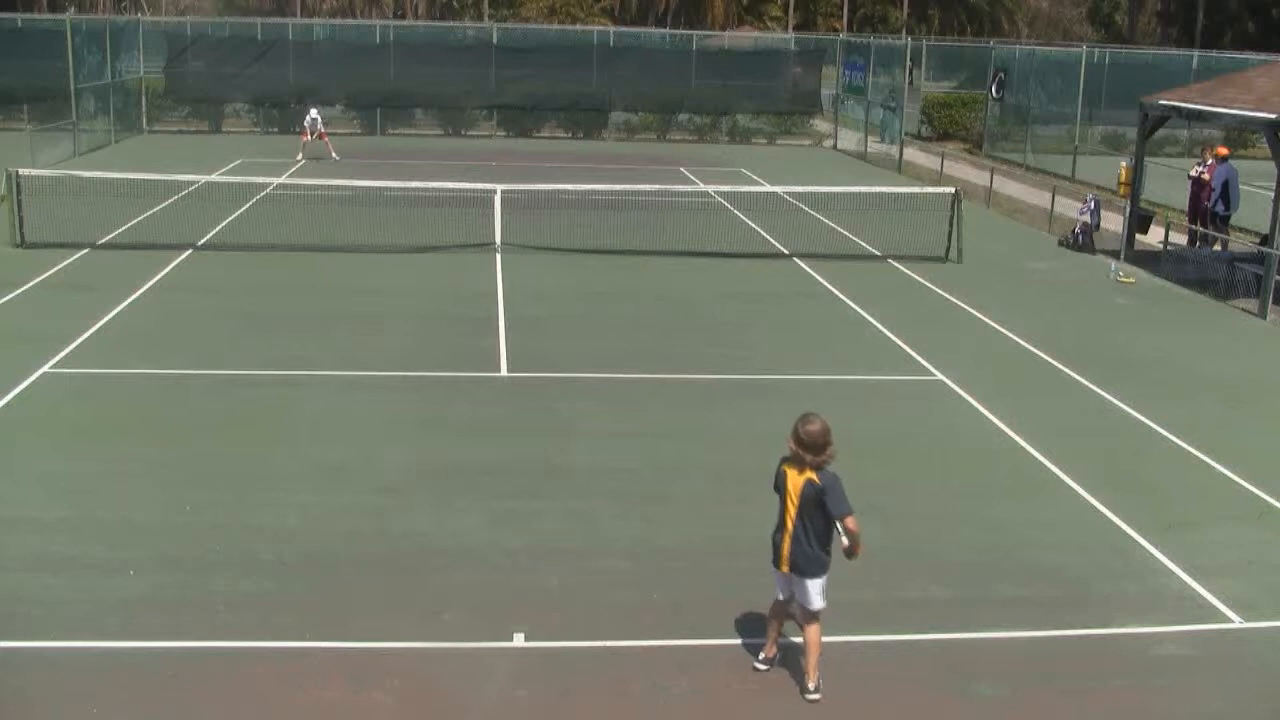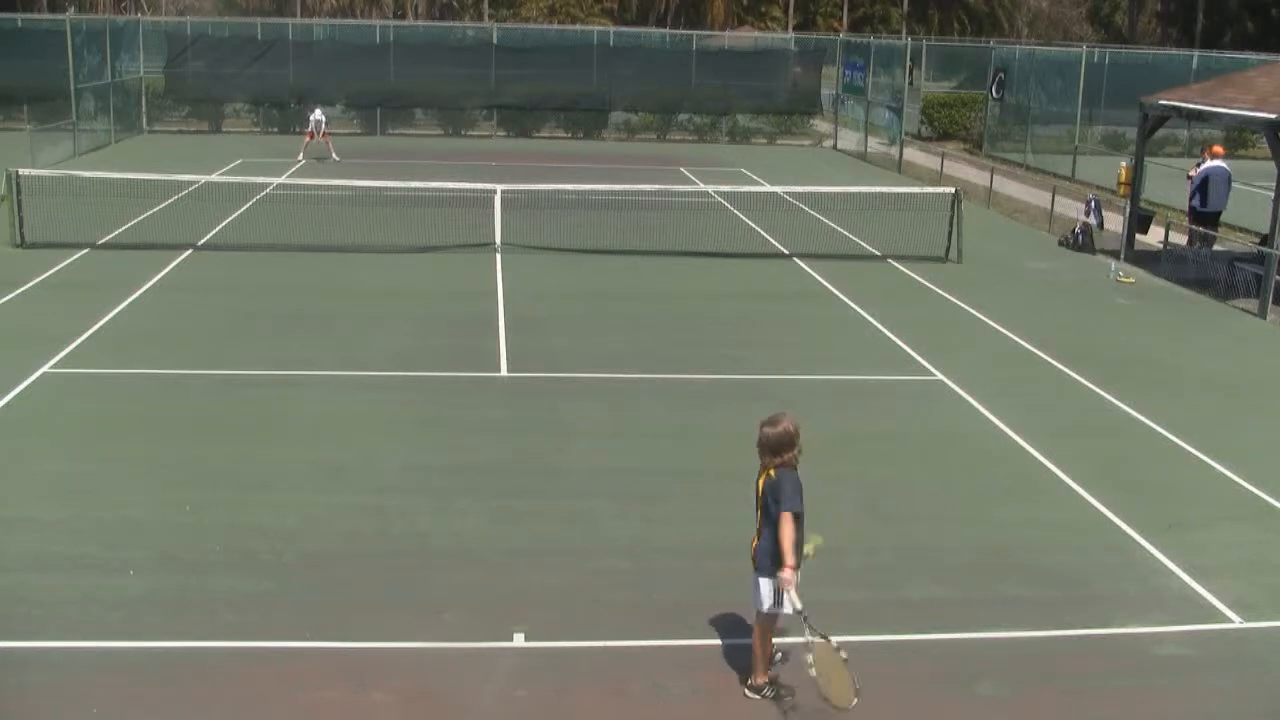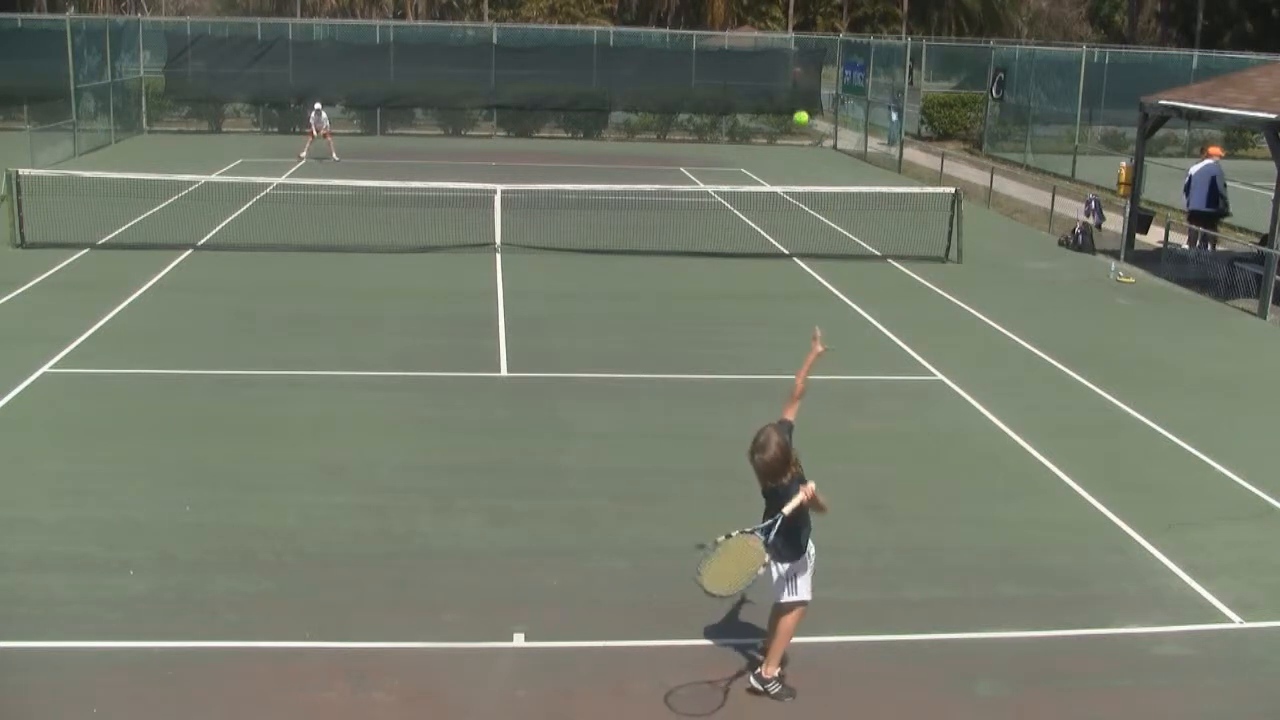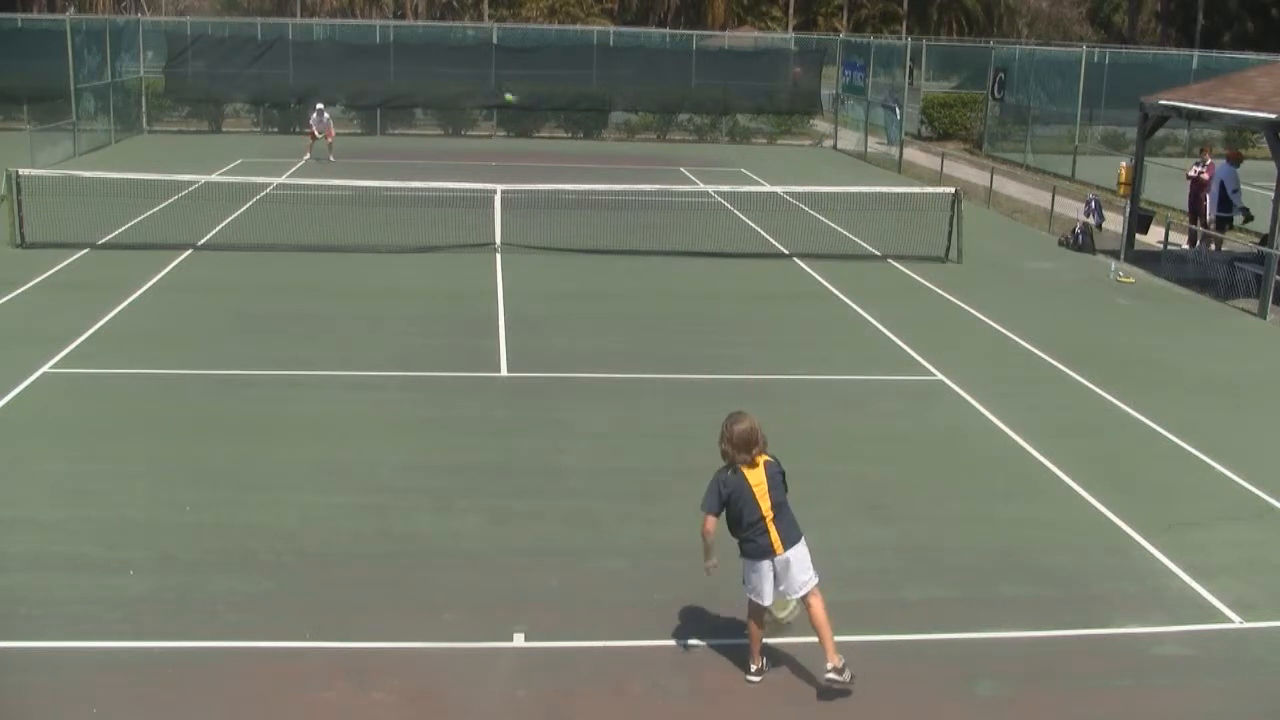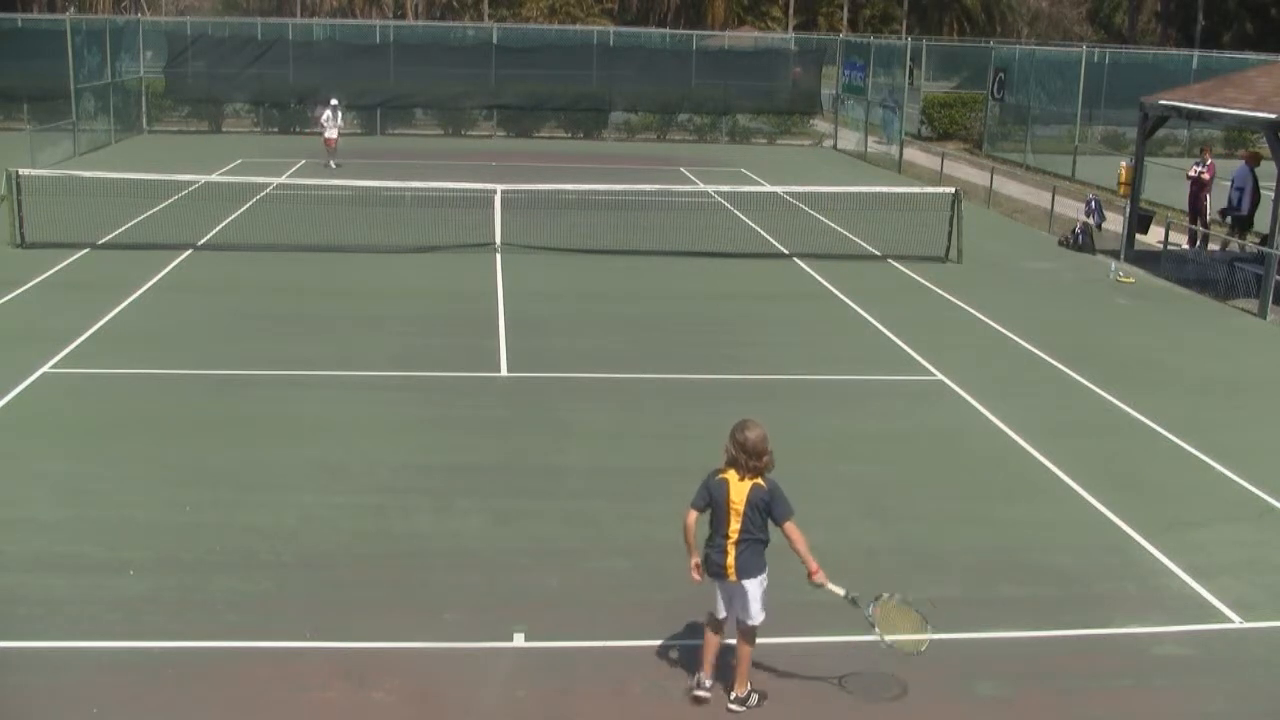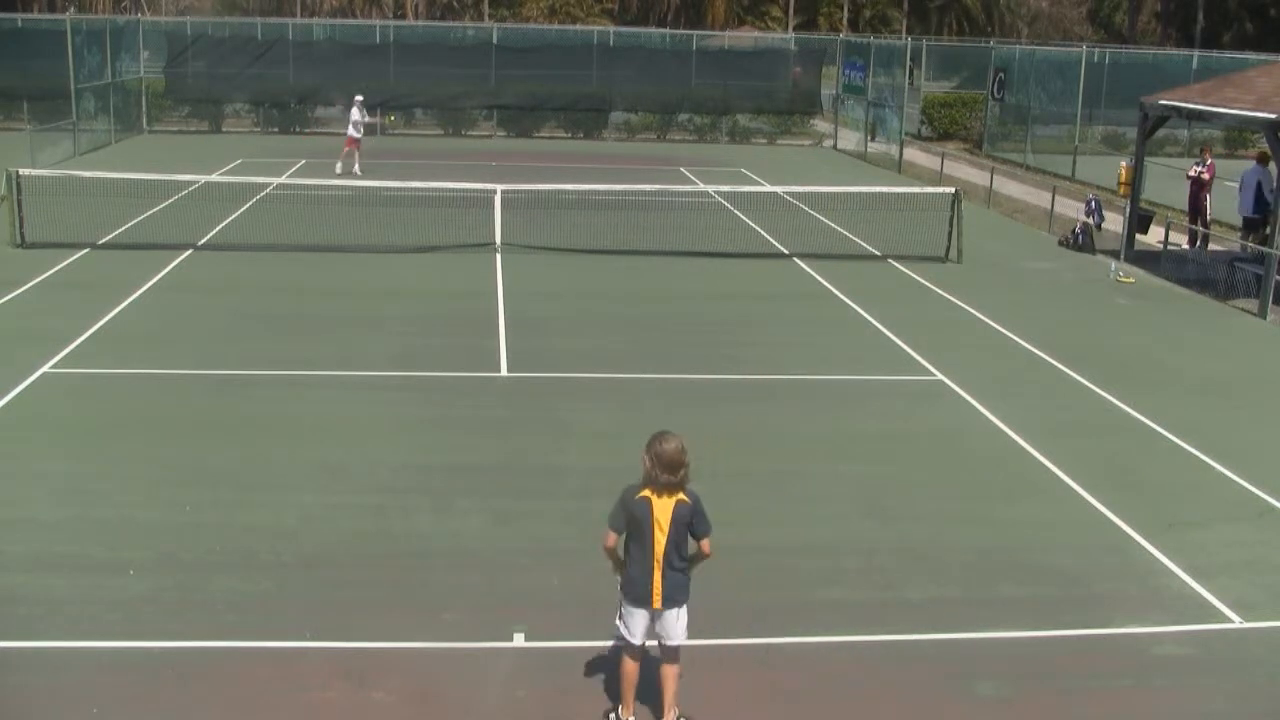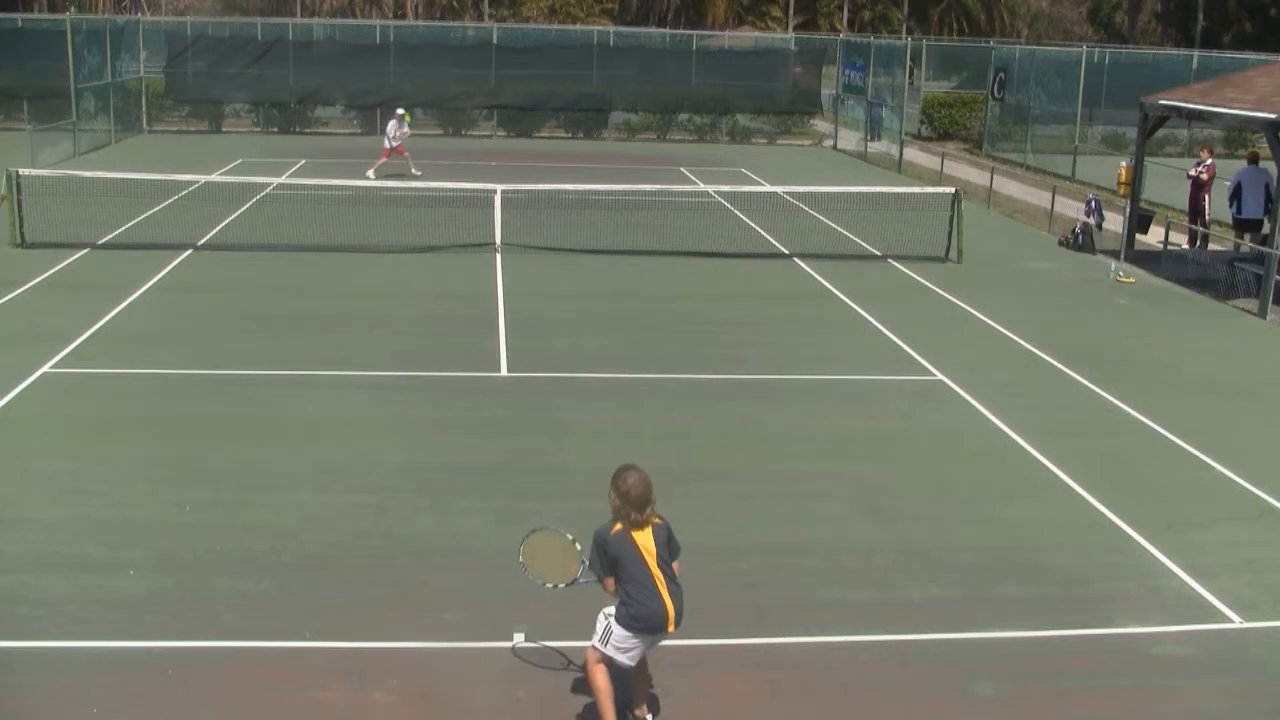
dt=0.7s
person 1, frame 1
left shoulder: (784, 468)
right shoulder: (827, 481)
right elbow: (849, 525)
right wrist: (855, 546)
left hip: (783, 553)
right hip: (811, 560)
left knee: (782, 601)
right knee: (810, 617)
left ankle: (768, 653)
right ankle: (811, 681)
person 1, frame 2
left shoulder: (770, 474)
right shoulder: (787, 480)
right elbow: (786, 521)
right wrist: (789, 564)
left hip: (771, 557)
right hip: (774, 561)
left knee: (767, 615)
right knee: (768, 617)
left ankle: (766, 654)
right ankle: (758, 680)
person 1, frame 3
left shoulder: (779, 442)
right shoulder: (784, 487)
left elbow: (795, 397)
right elbow: (821, 508)
left wrist: (813, 356)
right wrist: (810, 495)
left hip: (789, 541)
right hip: (788, 549)
left knee: (785, 602)
right knee: (795, 606)
left ankle: (769, 649)
right ankle: (766, 673)
person 1, frame 4
left shoulder: (723, 479)
right shoulder: (774, 465)
left elbow: (709, 525)
left wrist: (708, 555)
left hip: (755, 553)
right hip: (790, 544)
left knee: (757, 607)
right knee: (811, 597)
left ankle: (755, 665)
right ankle: (834, 662)
person 1, frame 5
left shoulder: (714, 480)
right shoulder: (768, 488)
left elbow: (690, 519)
right elbow: (790, 530)
left wrist: (693, 555)
right wrist: (812, 566)
left hip: (717, 564)
right hip: (749, 569)
left knee: (716, 619)
right knee: (747, 628)
left ankle: (704, 679)
right ankle: (740, 692)
person 1, frame 6
left shoulder: (631, 496)
right shoulder: (690, 501)
left elbow: (610, 544)
right elbow: (705, 550)
left wrist: (619, 563)
left hip: (636, 590)
right hip: (674, 591)
left knee: (631, 650)
right knee: (670, 654)
person 1, frame 7
left shoulder: (605, 536)
right shoulder: (661, 526)
left elbow: (610, 587)
right elbow: (674, 570)
left hip: (637, 615)
right hip: (672, 612)
left knee: (594, 660)
right knee: (634, 651)
